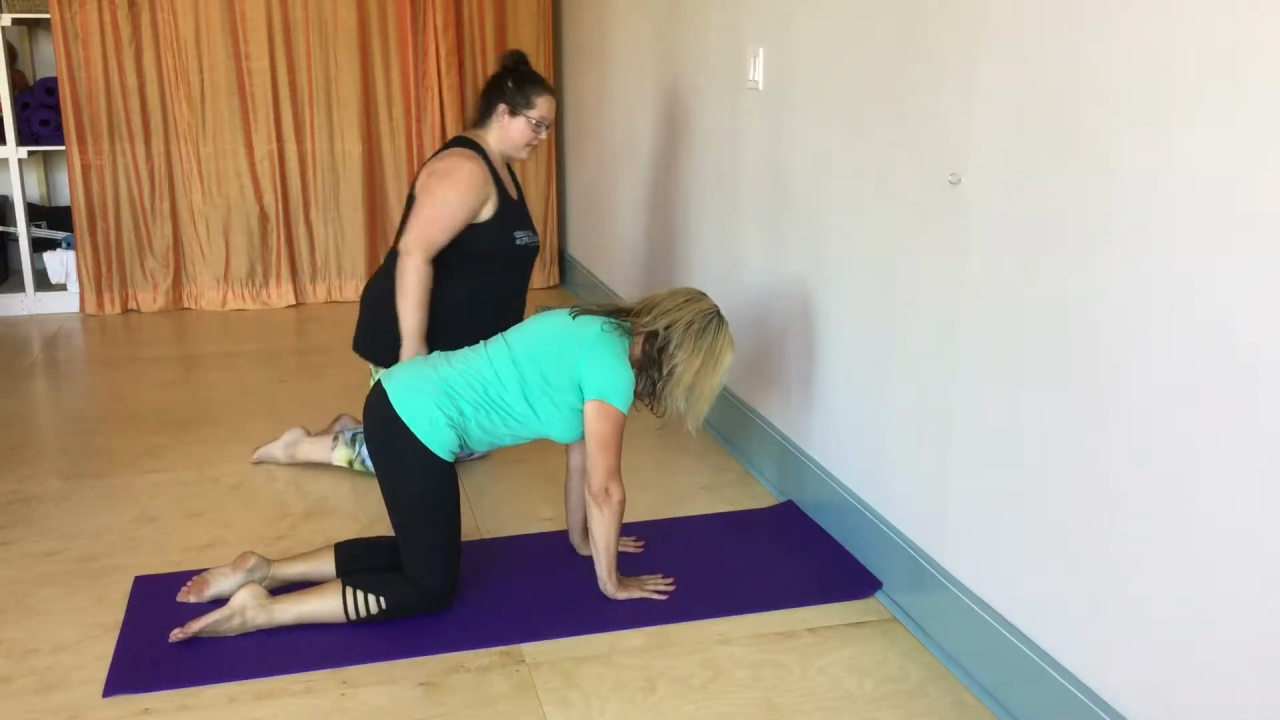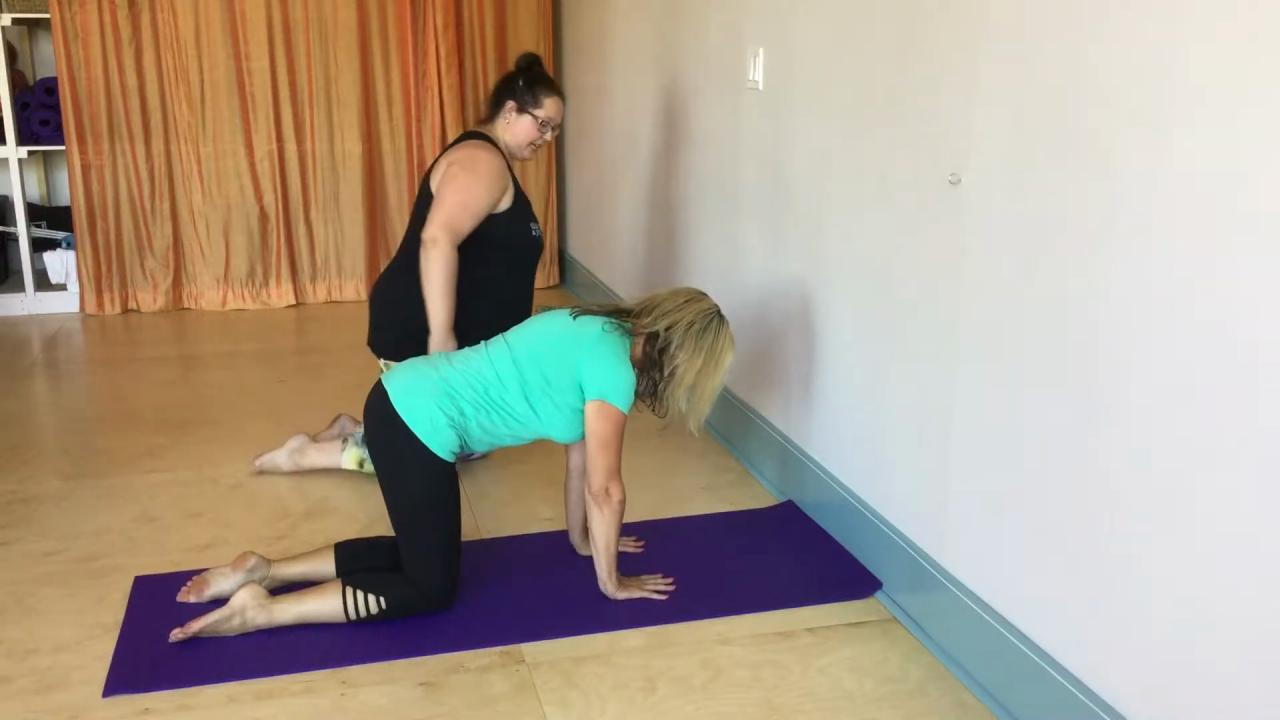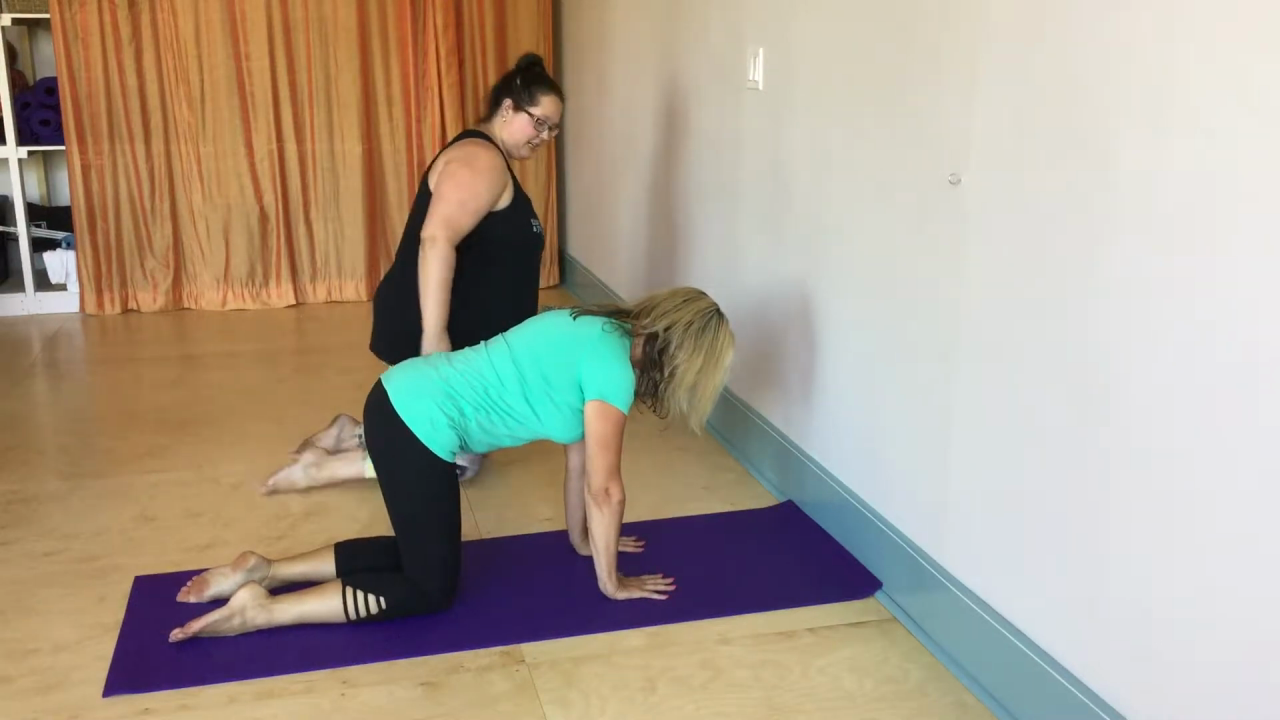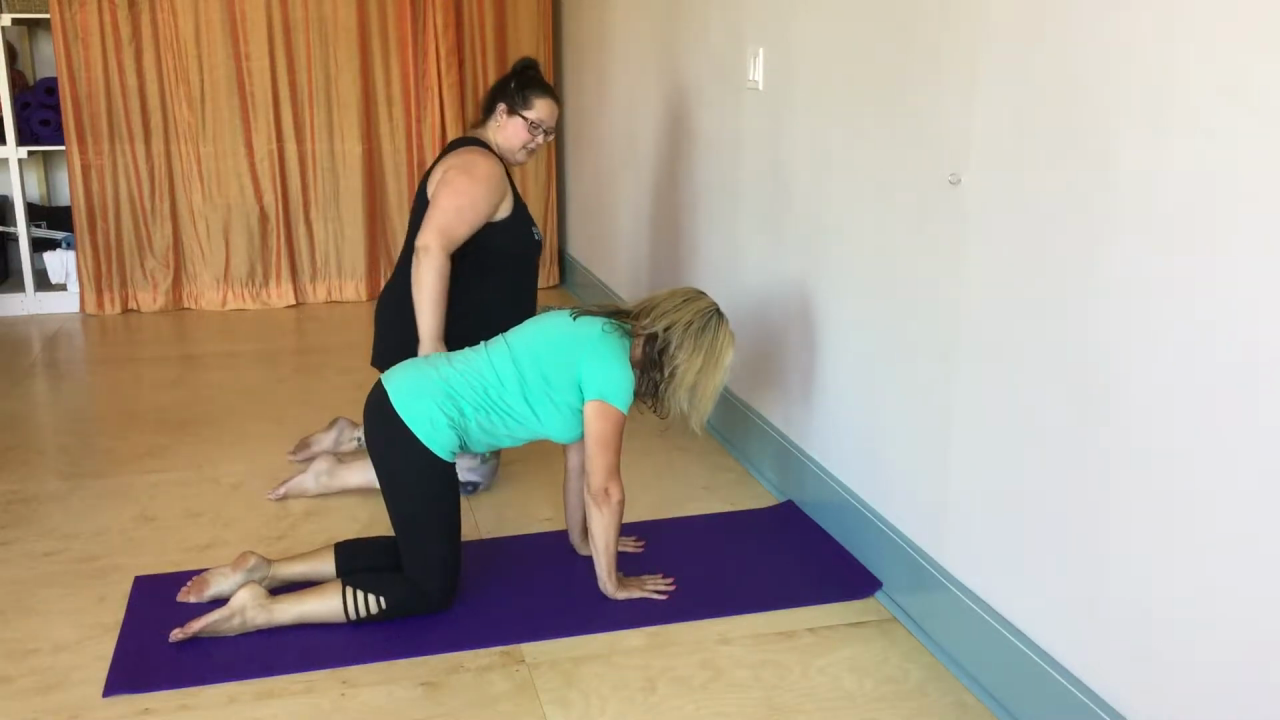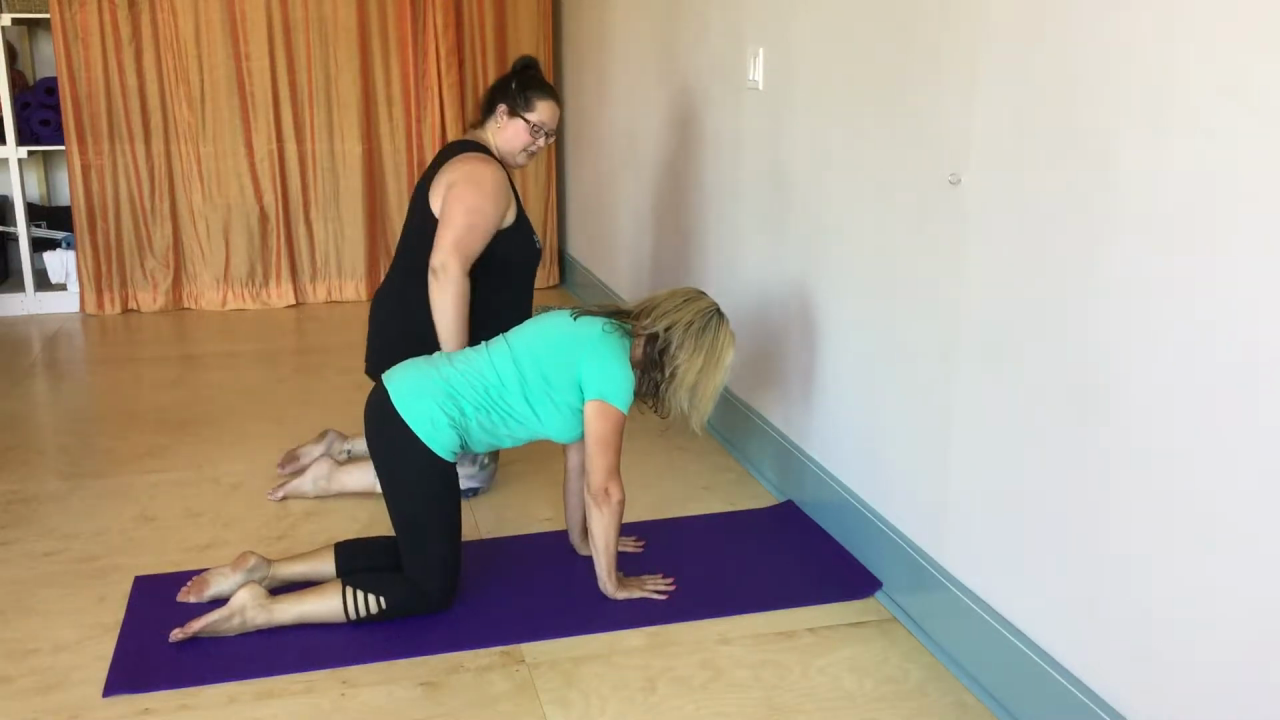
dt=0.2s
person 1, frame 1
left shoulder: (598, 333)
right shoulder: (612, 366)
left elbow: (579, 453)
right elbow: (604, 487)
left wrist: (582, 538)
right wrist: (611, 581)
left hip: (404, 400)
right hip: (416, 422)
left knee: (419, 552)
right knee: (431, 588)
left ankle: (263, 570)
right ankle: (259, 609)
person 1, frame 2
left shoulder: (600, 335)
right shoulder: (614, 366)
left elbow: (579, 452)
right elbow: (604, 487)
left wrist: (582, 538)
right wrist: (611, 581)
left hip: (404, 401)
right hip: (418, 423)
left knee: (421, 553)
right knee: (432, 589)
left ankle: (262, 570)
right ankle: (259, 610)
person 1, frame 3
left shoulder: (601, 335)
right shoulder: (614, 366)
left elbow: (578, 454)
right elbow: (604, 488)
left wrist: (581, 538)
right wrist: (611, 581)
left hip: (404, 400)
right hip: (418, 423)
left knee: (421, 553)
right knee: (432, 589)
left ankle: (261, 571)
right ankle: (259, 611)
person 1, frame 4
left shoulder: (599, 335)
right shoulder: (613, 367)
left elbow: (579, 454)
right elbow: (604, 487)
left wrist: (581, 538)
right wrist: (611, 581)
left hip: (403, 400)
right hip: (417, 423)
left knee: (420, 552)
right knee: (431, 588)
left ankle: (262, 570)
right ankle: (259, 610)
person 1, frame 5
left shoulder: (601, 334)
right shoulder: (614, 367)
left elbow: (579, 453)
right elbow: (604, 487)
left wrist: (582, 538)
right wrist: (611, 581)
left hip: (405, 400)
right hip: (419, 423)
left knee: (420, 552)
right knee: (431, 588)
left ankle: (263, 569)
right ankle: (259, 609)
person 2, frame 1
left shoulder: (499, 169)
right shoulder: (464, 169)
right elbow: (413, 252)
right wrist: (412, 347)
left hip: (463, 345)
right hip: (415, 343)
left ankle: (356, 430)
person 2, frame 2
left shoulder: (494, 162)
right shoulder: (480, 162)
right elbow: (438, 242)
right wrist: (440, 337)
left hip: (467, 342)
right hip: (418, 336)
left ankle: (354, 432)
person 2, frame 3
left shoulder: (488, 159)
right shoulder: (480, 159)
right elbow: (436, 239)
right wrist: (434, 335)
left hip: (464, 336)
right hip: (442, 339)
right knee: (457, 458)
left ankle: (352, 432)
person 2, frame 4
left shoulder: (478, 161)
right shoulder: (479, 168)
right elbow: (429, 249)
right wrist: (431, 347)
left hip: (461, 342)
right hip: (442, 344)
right knee: (471, 468)
left ankle: (350, 435)
right ankle: (330, 474)
person 2, frame 5
left shoulder: (469, 159)
right shoulder: (483, 176)
right elbow: (447, 267)
left hip: (418, 338)
right hip: (427, 348)
right knee: (471, 472)
left ankle: (340, 447)
